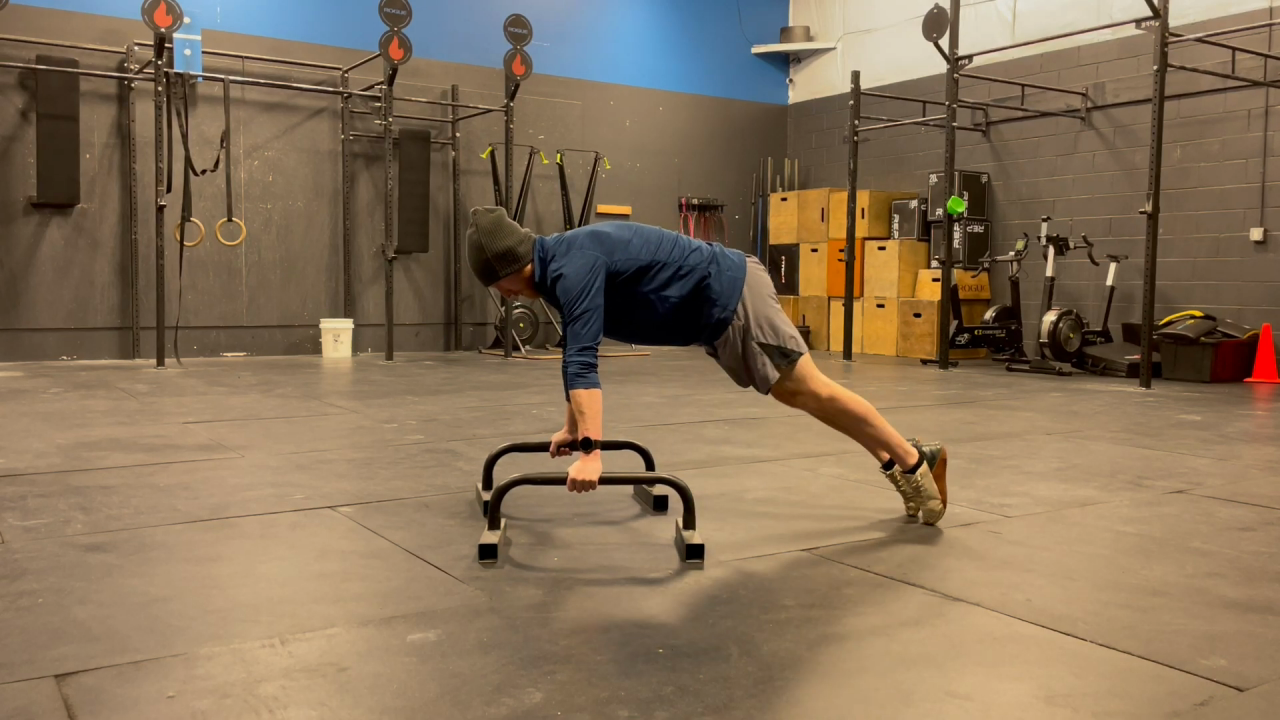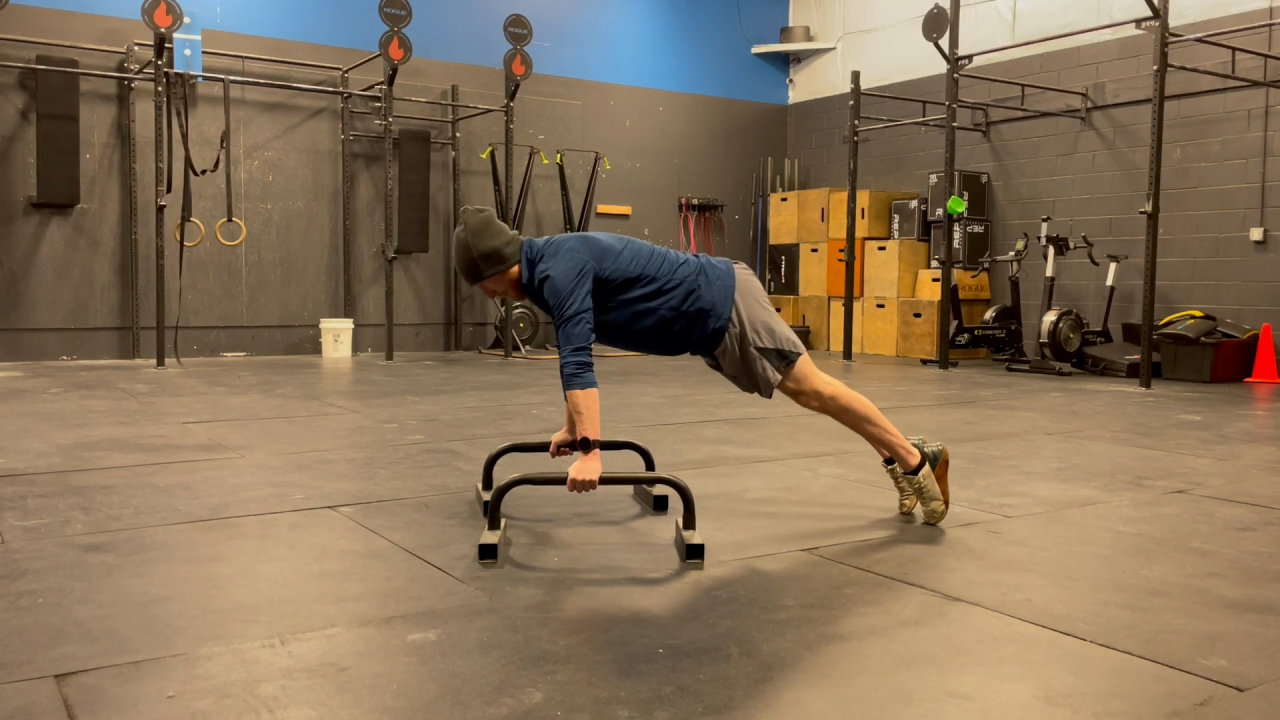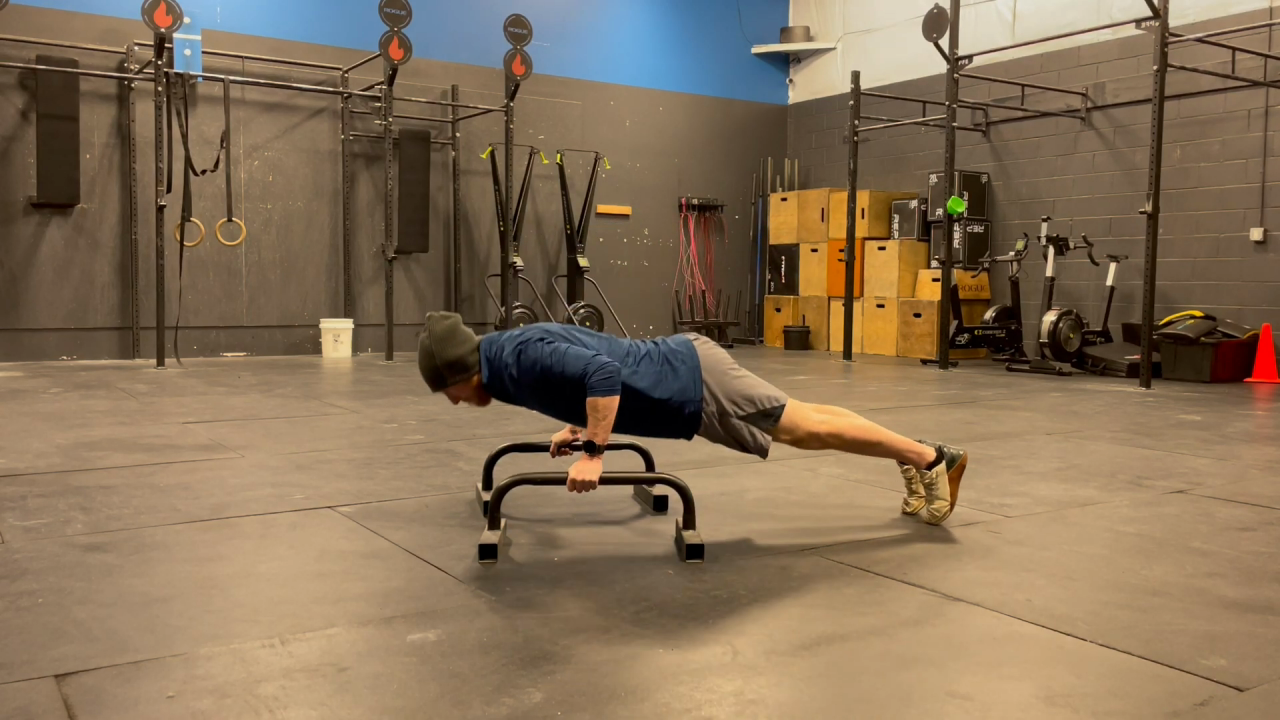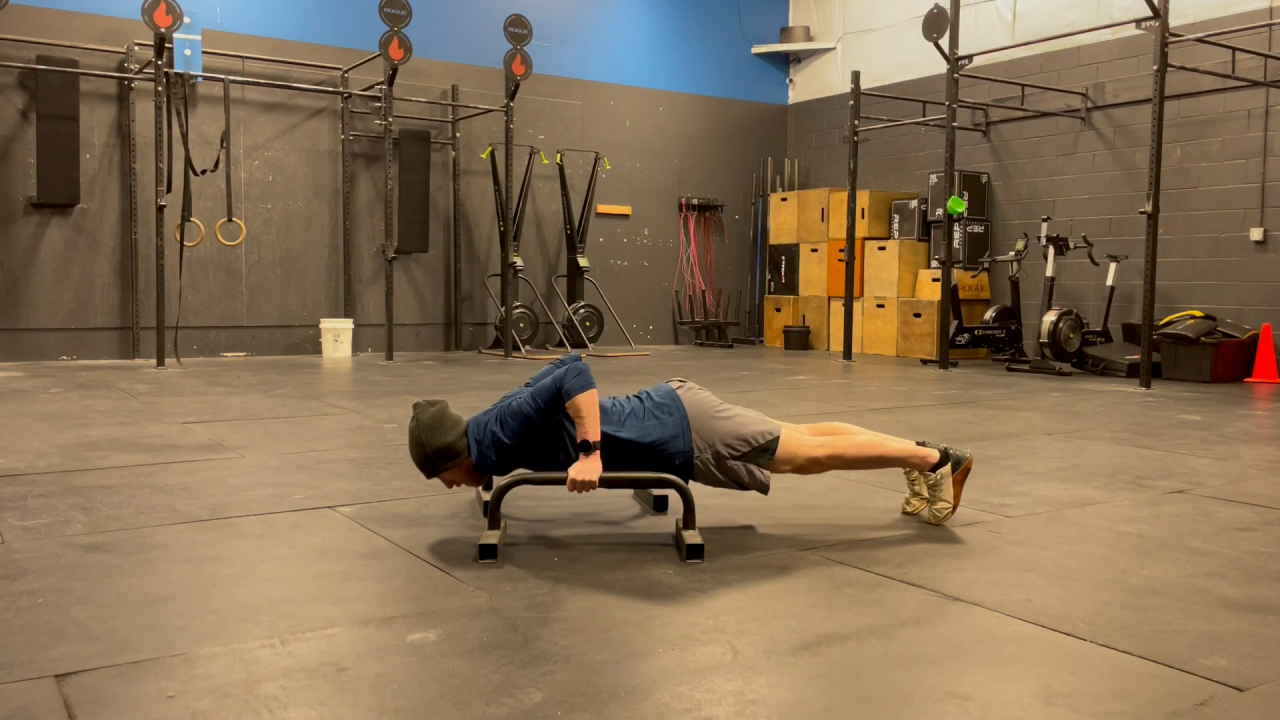
dt=0.7s
person 1, frame 1
left shoulder: (572, 268)
right shoulder: (561, 266)
left elbow: (583, 360)
right elbow: (577, 354)
left wrist: (590, 453)
right wrist: (572, 427)
left hip: (730, 295)
right hip: (721, 305)
left knee: (810, 389)
right knee: (796, 393)
left ankle: (913, 461)
right ankle: (895, 459)
person 1, frame 2
left shoulder: (558, 268)
right shoulder: (550, 267)
left elbow: (577, 361)
right elbow: (576, 355)
left wrist: (589, 452)
right wrist: (573, 427)
left hip: (721, 307)
right hip: (713, 315)
left knee: (812, 390)
right knee: (808, 391)
left ankle: (917, 460)
right ankle: (897, 457)
person 1, frame 3
left shoulder: (519, 362)
right shoulder: (513, 353)
left elbow: (604, 373)
left wrist: (593, 455)
right wrist: (577, 426)
left hip: (693, 383)
right hip: (682, 369)
left knee: (809, 429)
right knee: (803, 423)
left ankle: (930, 458)
right ankle: (914, 452)
person 1, frame 4
left shoulder: (501, 433)
right shoulder: (503, 427)
left elbow: (572, 371)
right elbow: (562, 377)
left wrist: (588, 453)
right wrist: (566, 445)
left hip: (686, 433)
right hip: (671, 410)
left knee: (810, 455)
right knee: (801, 439)
left ankle: (936, 461)
right ankle: (918, 453)
